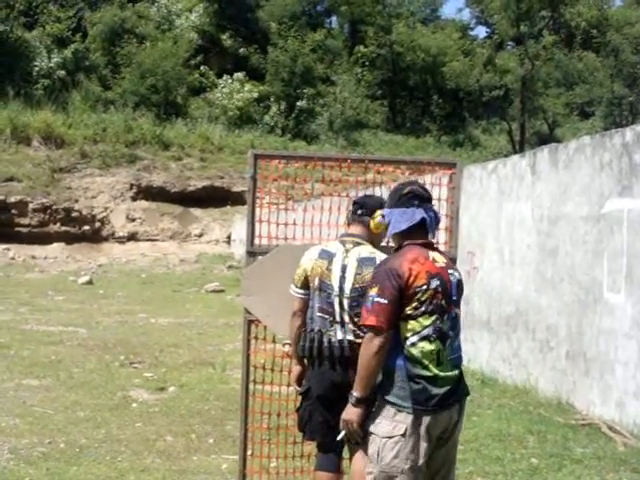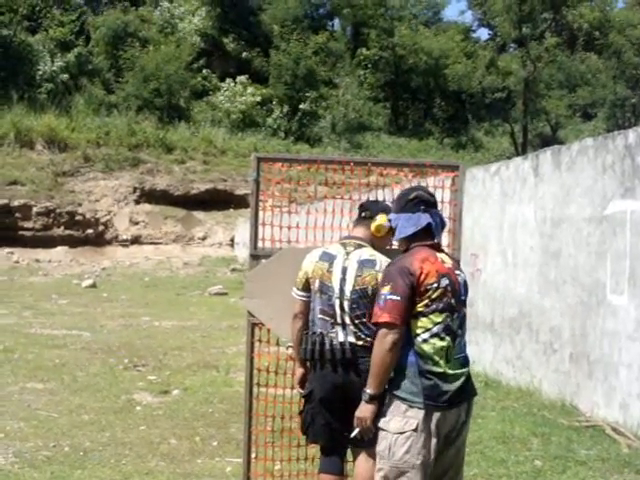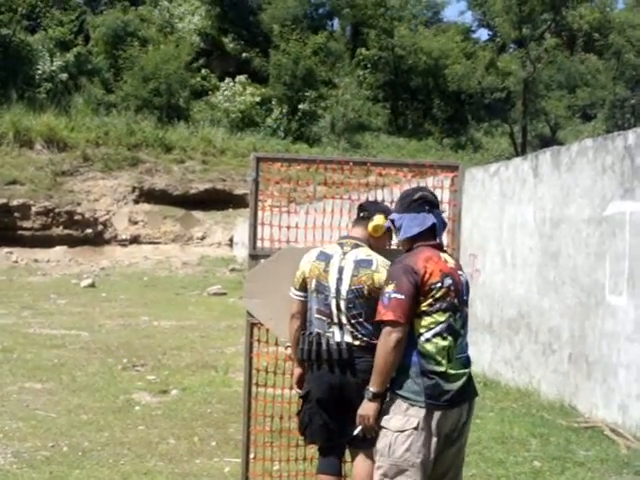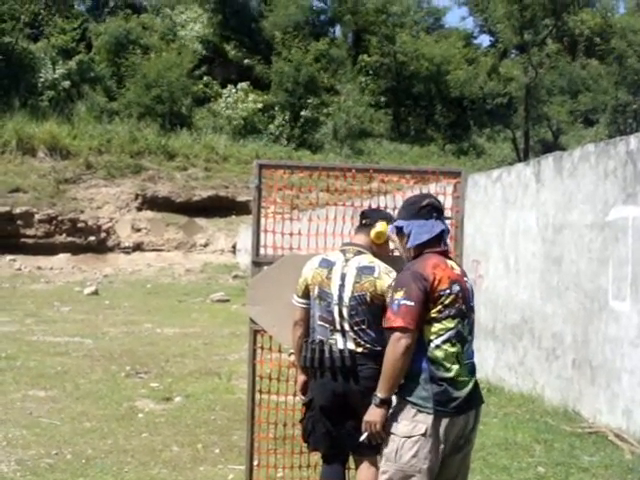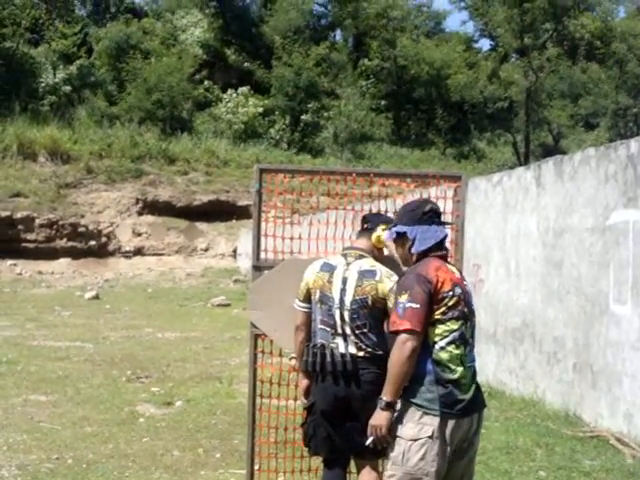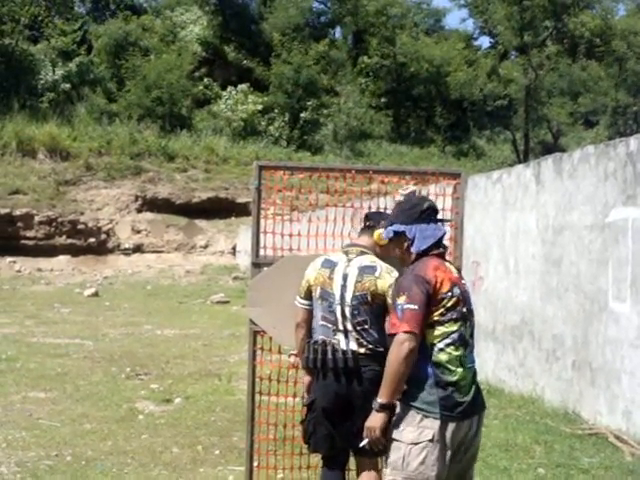
dt=0.3s
person 1, frame 1
left shoulder: (394, 268)
right shoulder: (450, 269)
left elbow: (377, 340)
left wrist: (356, 400)
left hip: (407, 403)
right hip: (450, 399)
person 1, frame 2
left shoulder: (404, 267)
right shoulder: (453, 268)
left elbow: (390, 337)
left wrist: (370, 397)
left hip: (416, 400)
right hip: (458, 396)
person 1, frame 3
left shoulder: (408, 266)
right shoulder: (455, 267)
left elbow: (394, 335)
left wrist: (373, 394)
left hip: (417, 399)
right hip: (459, 396)
person 1, frame 4
left shoulder: (416, 273)
right shoulder: (458, 274)
left elbow: (402, 341)
left wrist: (380, 401)
left hip: (425, 406)
right hip: (465, 403)
person 1, frame 5
left shoulder: (418, 276)
right shoulder: (456, 277)
left elbow: (408, 344)
left wrist: (386, 404)
left hip: (430, 408)
right hip: (467, 406)
person 1, frame 6
left shoulder: (416, 277)
right shoulder: (454, 275)
left elbow: (405, 345)
left wrist: (381, 406)
left hip: (430, 411)
right hip: (468, 407)
person 2, frame 1
left shoulder: (313, 256)
right shoulder: (382, 265)
left elbow: (298, 314)
left wrist: (297, 360)
left hip: (322, 364)
left knee: (327, 445)
person 2, frame 2
left shoulder: (315, 259)
right shoulder: (383, 268)
left elbow: (300, 316)
left wrist: (299, 363)
left hip: (324, 365)
right hip: (365, 365)
left knee: (330, 447)
right knee: (366, 446)
person 2, frame 3
left shoulder: (312, 259)
right shoulder: (380, 268)
left elbow: (297, 316)
left wrist: (298, 362)
left hip: (321, 365)
right hip: (363, 365)
left knee: (328, 448)
right knee: (363, 447)
person 2, frame 4
left shoulder: (314, 266)
right shoulder: (383, 275)
left elbow: (300, 323)
left wrist: (302, 370)
left hip: (324, 371)
right hip: (366, 372)
left knee: (332, 455)
right knee: (366, 455)
person 2, frame 5
left shoulder: (315, 270)
right shoulder: (384, 279)
left elbow: (302, 328)
left wrist: (304, 374)
left hip: (326, 376)
right hip: (367, 376)
person 2, frame 6
left shoulder: (317, 267)
right shoulder: (385, 274)
left elbow: (302, 324)
left wrist: (307, 369)
left hip: (326, 372)
right hip: (368, 371)
left knee: (332, 457)
right knee: (368, 458)
